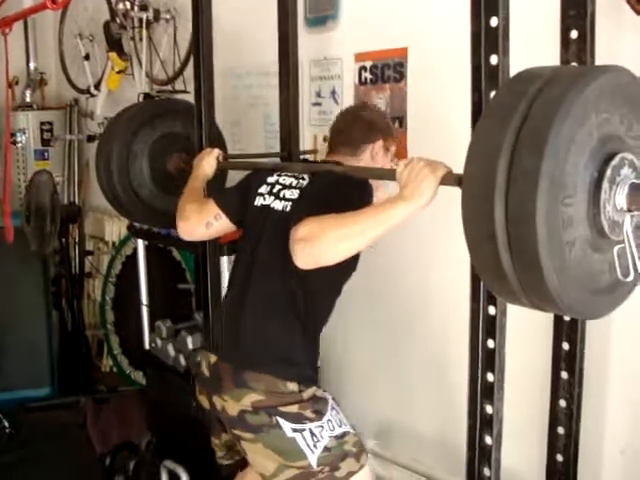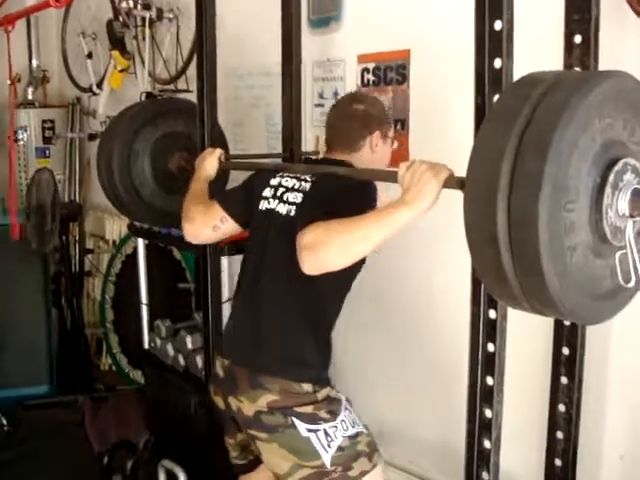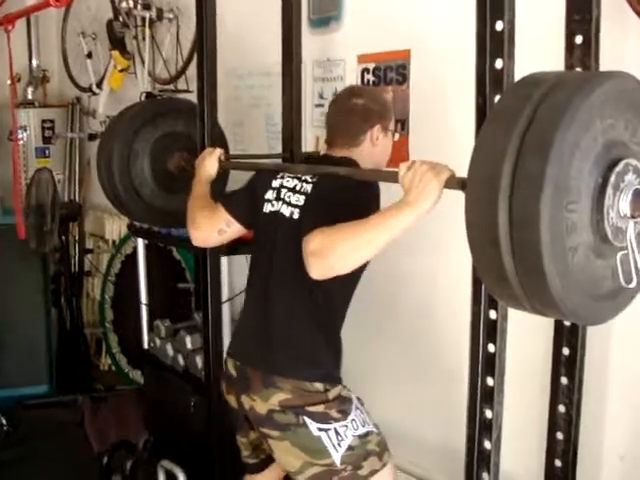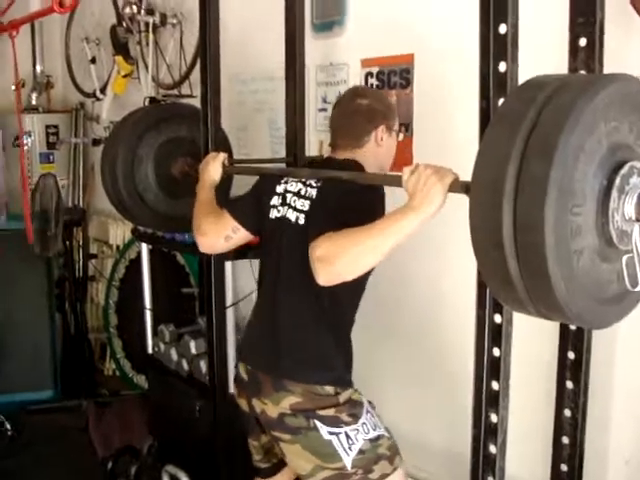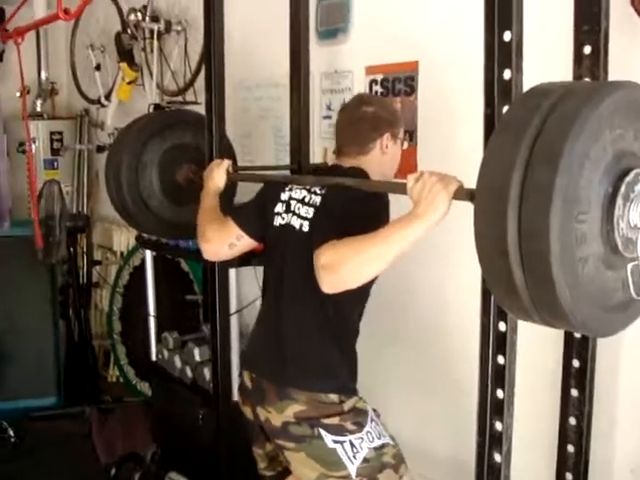
dt=0.1s
person 1, frame 1
left shoulder: (273, 178)
right shoulder: (350, 187)
left elbow: (190, 224)
right elbow: (308, 245)
left wrist: (200, 174)
right wrist: (406, 200)
left hip: (218, 371)
right hip: (271, 387)
person 1, frame 2
left shoulder: (276, 177)
right shoulder: (351, 187)
left elbow: (197, 227)
right elbow: (315, 252)
left wrist: (202, 175)
right wrist: (409, 204)
left hip: (232, 370)
right hip: (286, 386)
person 1, frame 3
left shoulder: (277, 178)
right shoulder: (354, 187)
left elbow: (203, 231)
right elbow: (321, 257)
left wrist: (203, 176)
right wrist: (412, 205)
left hip: (243, 369)
right hip: (296, 385)
person 1, frame 4
left shoulder: (283, 181)
right shoulder: (359, 189)
left elbow: (210, 237)
right elbow: (328, 263)
left wrist: (207, 181)
right wrist: (417, 209)
left hip: (254, 373)
right hip: (307, 389)
person 1, frame 5
left shoulder: (287, 189)
right shoulder: (363, 196)
left elbow: (214, 244)
right elbow: (332, 270)
left wrist: (211, 188)
right wrist: (422, 216)
left hip: (259, 380)
right hip: (312, 397)
